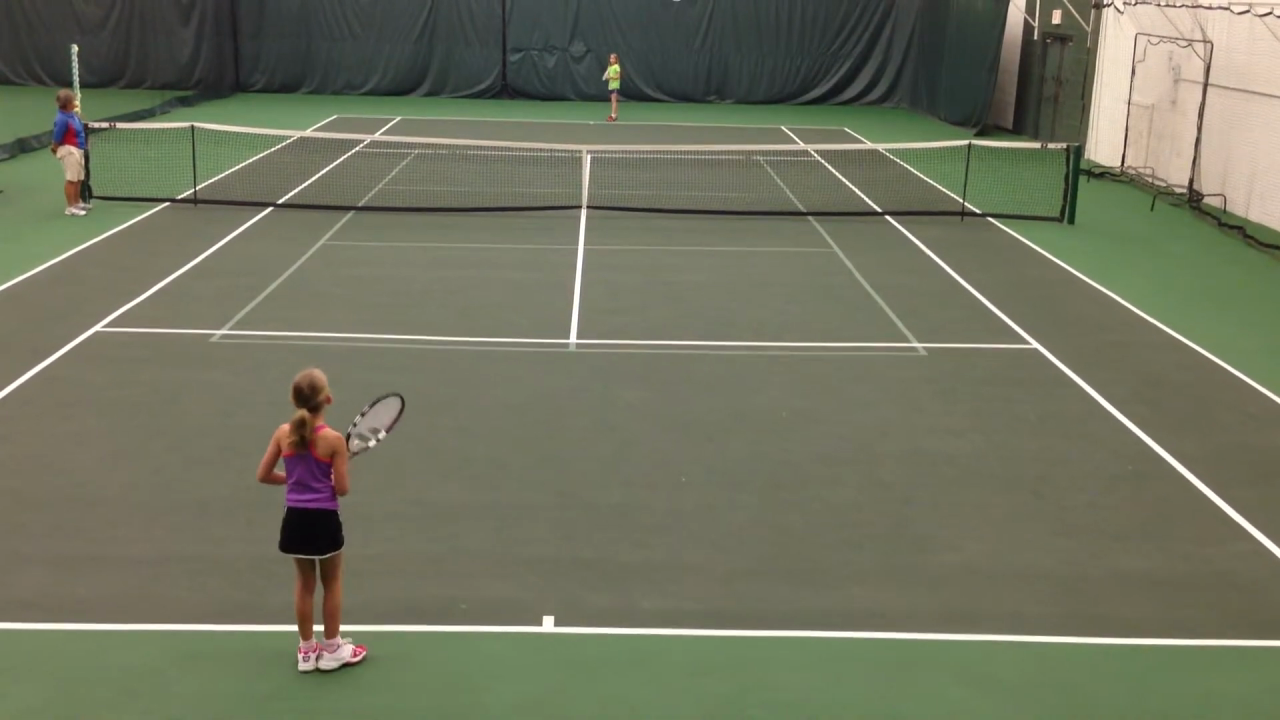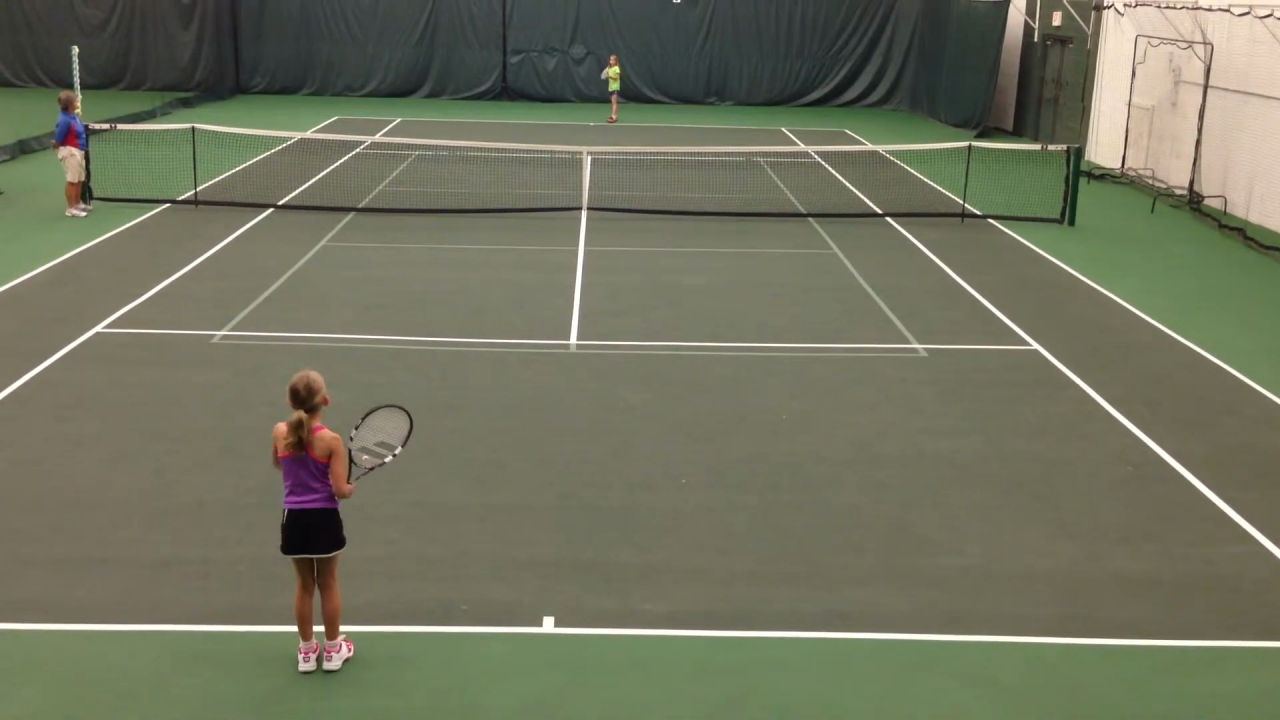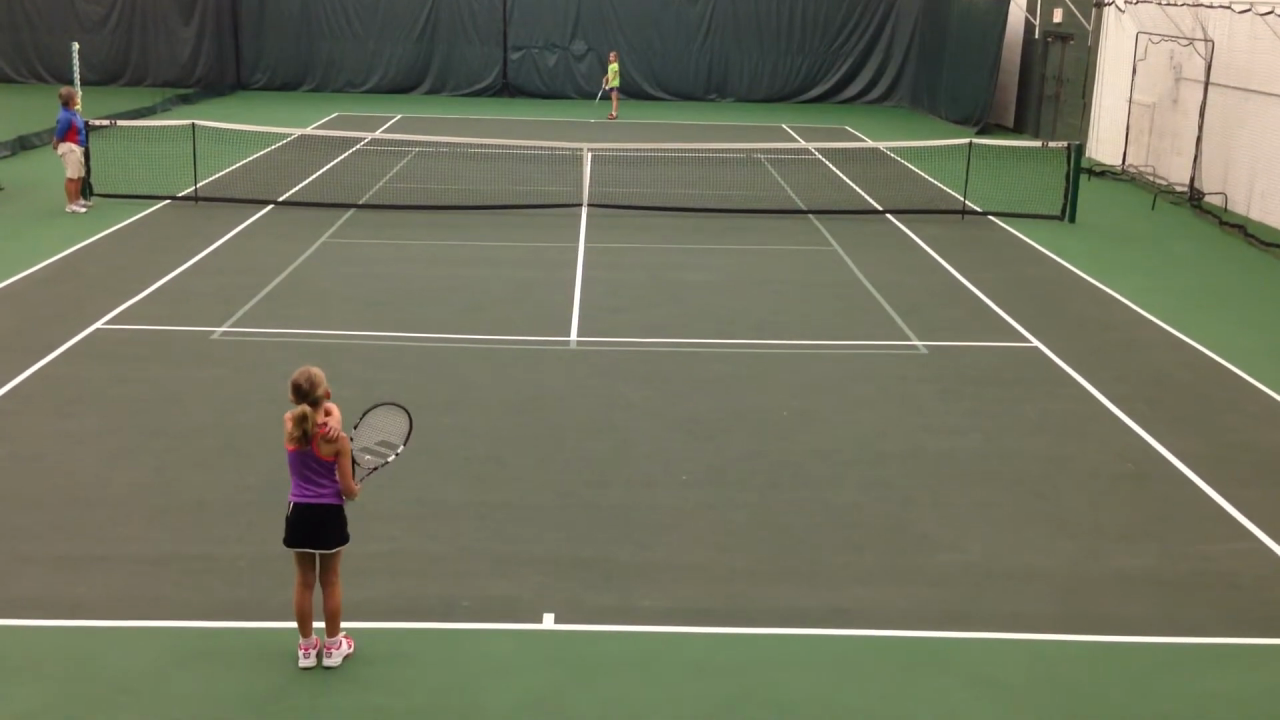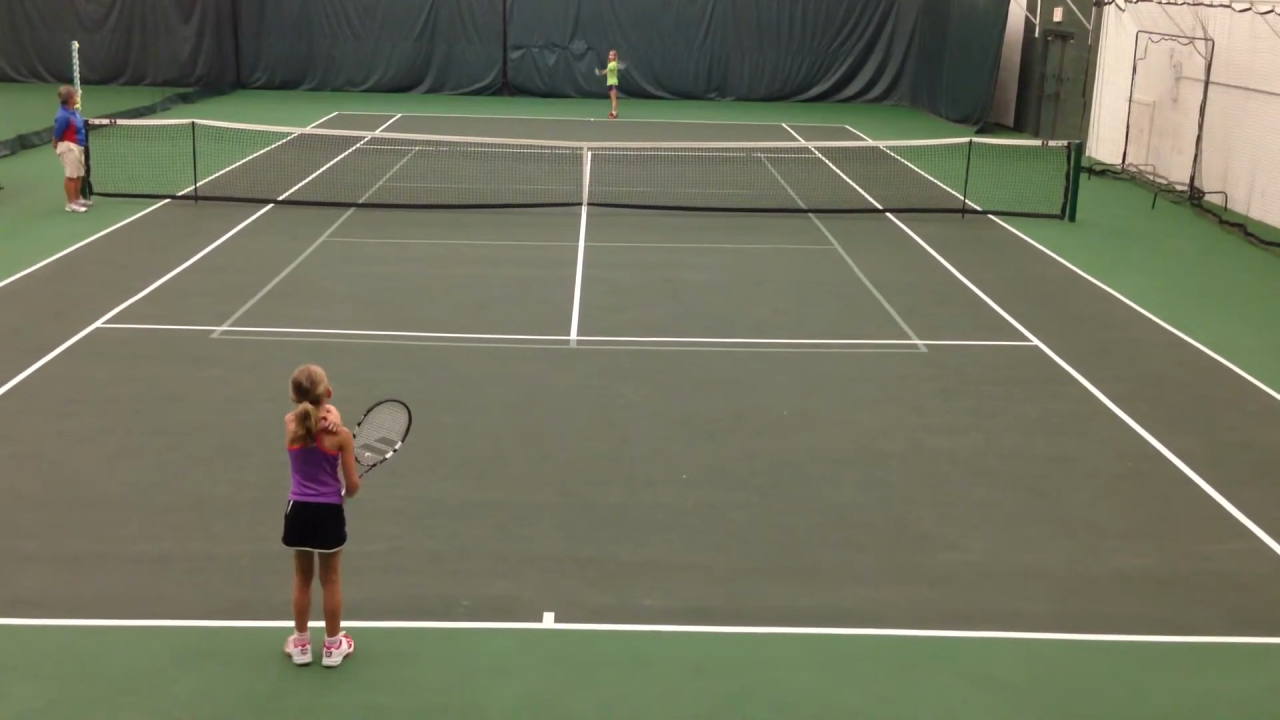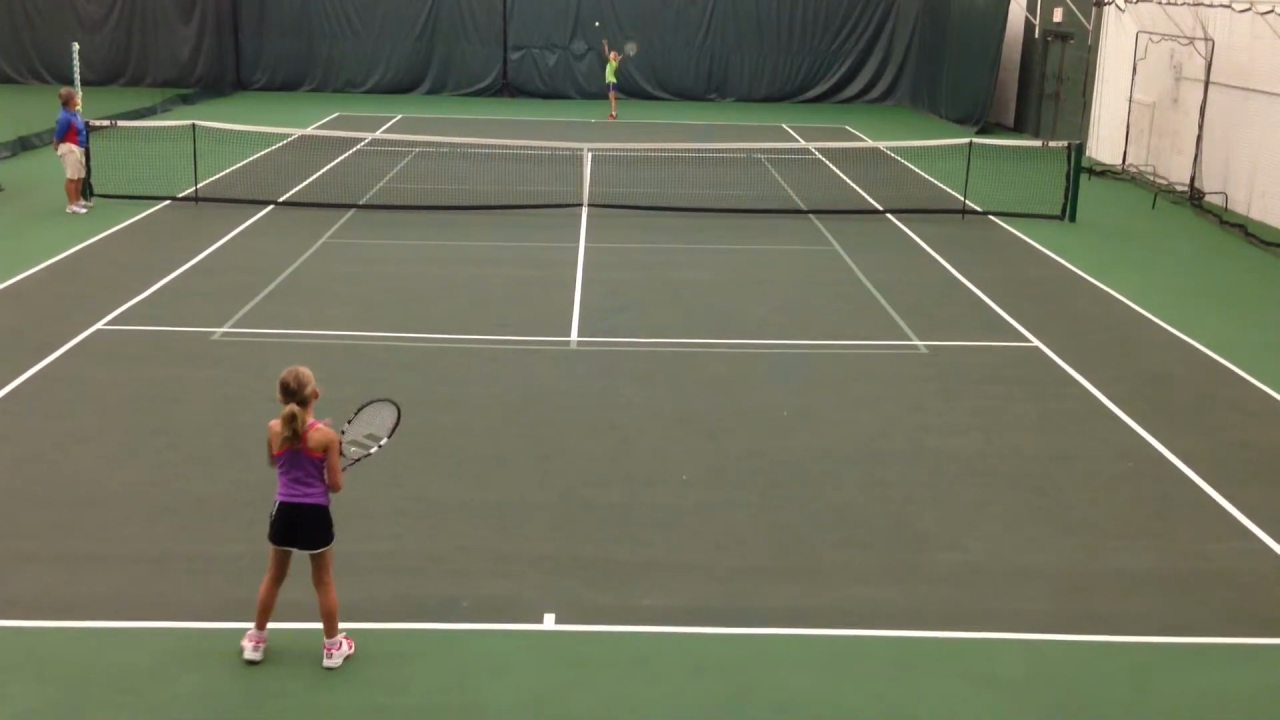
dt=0.3s
person 1, frame 1
left shoulder: (283, 434)
right shoulder: (334, 439)
left elbow: (263, 476)
right elbow: (342, 489)
left hip: (295, 519)
right hip: (324, 519)
left knee: (305, 583)
right knee: (332, 584)
left ankle: (306, 651)
right ankle: (332, 649)
person 1, frame 2
left shoulder: (280, 432)
right shoulder: (331, 440)
right elbow: (340, 491)
right wrist: (351, 487)
left hip: (294, 520)
right hip: (324, 519)
left knee: (303, 585)
right knee: (328, 585)
left ankle: (306, 651)
right ankle: (333, 650)
person 1, frame 3
left shoulder: (289, 424)
right shoulder: (338, 440)
left elbow: (329, 408)
right elbow: (348, 490)
left wrist: (332, 421)
right wrist: (355, 491)
left hip: (299, 514)
right hip: (329, 515)
left knee: (304, 582)
right knee: (330, 581)
left ankle: (306, 647)
right ankle: (332, 646)
person 1, frame 4
left shoulder: (290, 424)
right shoulder: (341, 436)
left elbow: (320, 410)
right elbow: (352, 486)
left wrist: (330, 415)
right wrist: (347, 491)
left hip: (299, 511)
right hip: (329, 513)
left knee: (302, 578)
right knee: (330, 579)
left ankle: (301, 644)
right ankle: (332, 645)
person 1, frame 5
left shoulder: (274, 430)
right shoulder: (326, 436)
right elbow: (335, 485)
left hip: (285, 513)
right hip: (315, 515)
left knee: (274, 578)
right knee: (324, 581)
left ankle: (256, 640)
right ankle: (333, 646)
